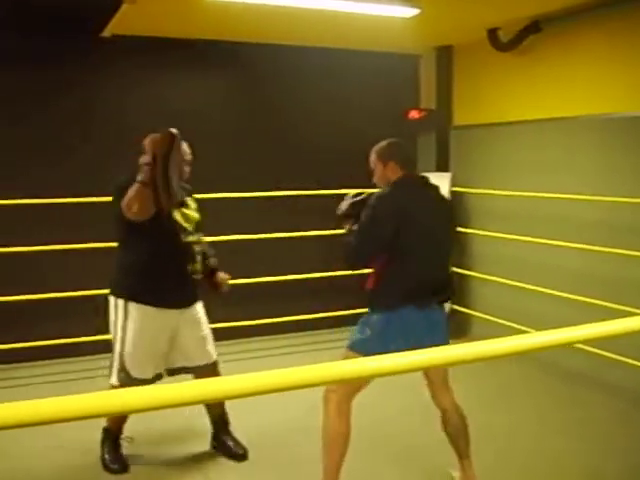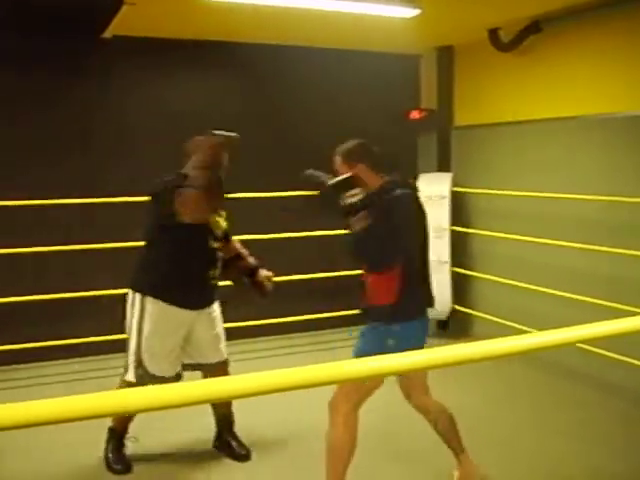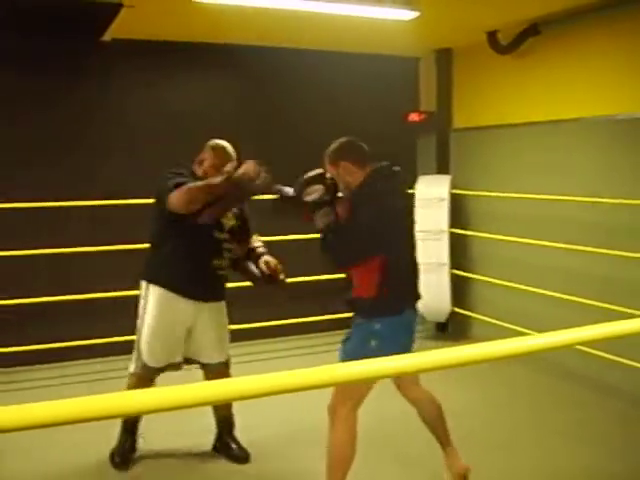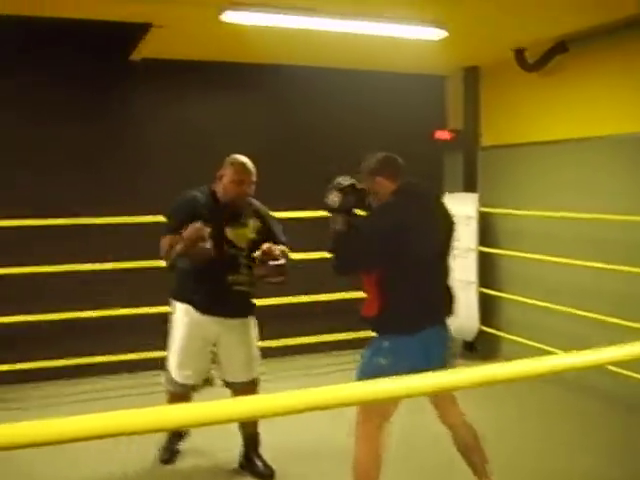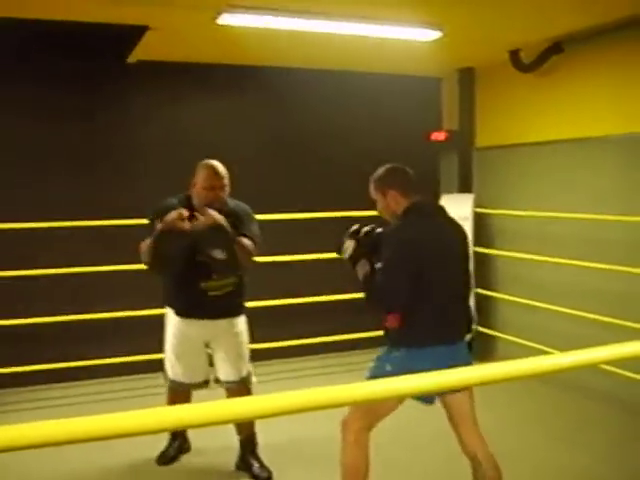
dt=0.2s
person 1, frame 1
left shoulder: (183, 193)
right shoulder: (135, 189)
right elbow: (138, 211)
left wrist: (212, 269)
right wrist: (150, 163)
left hip: (187, 301)
right hip: (141, 302)
left knee: (208, 368)
right knee: (129, 377)
left ankle: (221, 433)
right ankle: (110, 441)
person 1, frame 2
left shoulder: (212, 197)
right shoulder: (175, 189)
left elbow: (225, 241)
right elbow: (196, 212)
left wrist: (254, 269)
right wrist: (203, 163)
left hip: (202, 301)
right hip: (159, 299)
left knee: (217, 367)
right knee: (141, 374)
left ankle: (225, 433)
right ankle: (115, 440)
person 1, frame 3
left shoulder: (229, 200)
right shoulder: (179, 182)
left elbow: (244, 239)
right elbow: (182, 203)
left wrist: (261, 257)
right wrist: (231, 180)
left hip: (211, 296)
right hip: (167, 291)
left knee: (218, 366)
right knee: (146, 366)
left ankle: (225, 435)
right ankle: (128, 432)
person 1, frame 4
left shoulder: (257, 211)
right shoulder: (193, 203)
left elbow: (282, 250)
right elbow: (167, 250)
left wrist: (274, 253)
right wrist: (187, 242)
left hip: (239, 312)
right hip: (193, 308)
left knee: (245, 383)
right knee: (180, 381)
left ankle: (251, 452)
right ankle: (175, 433)
person 1, frame 5
left shoulder: (238, 212)
right shoulder: (171, 209)
left elbow: (248, 255)
right elbow: (148, 257)
left wrist: (223, 231)
right wrist: (162, 230)
left hip: (228, 315)
right hip: (183, 313)
left knee: (239, 383)
right knee: (179, 382)
left ankle: (248, 452)
right ankle: (178, 438)
person 2, frame 1
left shoulder: (387, 201)
right shoulder: (440, 204)
left elbow: (358, 256)
left wrist: (353, 221)
left hip: (392, 315)
right hip: (431, 312)
left knee: (336, 396)
right knee: (443, 396)
person 2, frame 2
left shoulder: (396, 202)
right shoulder: (390, 199)
left elbow: (375, 258)
left wrist: (357, 211)
left hip: (394, 322)
right hip: (411, 317)
left knee: (343, 405)
right knee: (420, 397)
person 2, frame 3
left shoulder: (377, 196)
right shoulder: (387, 189)
left elbow: (345, 255)
right elbow: (350, 230)
left wrist: (320, 210)
right wrist: (322, 206)
left hip: (380, 317)
right hip: (398, 310)
left knee: (342, 408)
right knee: (411, 389)
person 2, frame 4
left shoulder: (387, 214)
right shoulder: (436, 210)
left elbow: (345, 261)
left wrist: (340, 217)
left hip: (398, 336)
right hip: (434, 329)
left knee: (368, 426)
right knee: (450, 412)
person 2, frame 5
left shoulder: (403, 235)
right shoulder: (451, 228)
left elbow: (389, 297)
left wrist: (362, 263)
left hip: (411, 350)
right hip: (452, 347)
left knee: (354, 426)
right knee: (472, 440)
